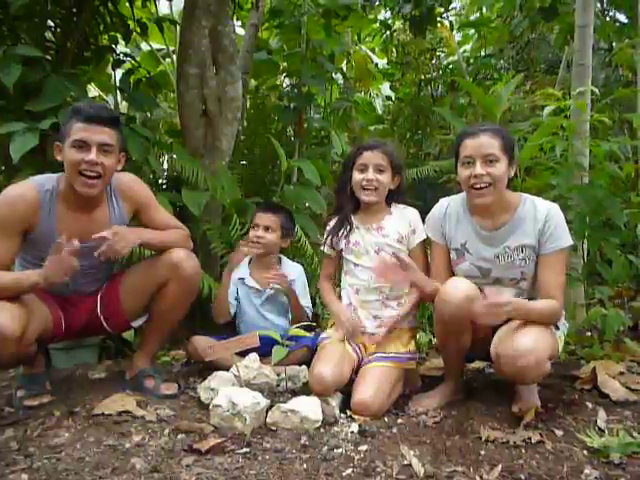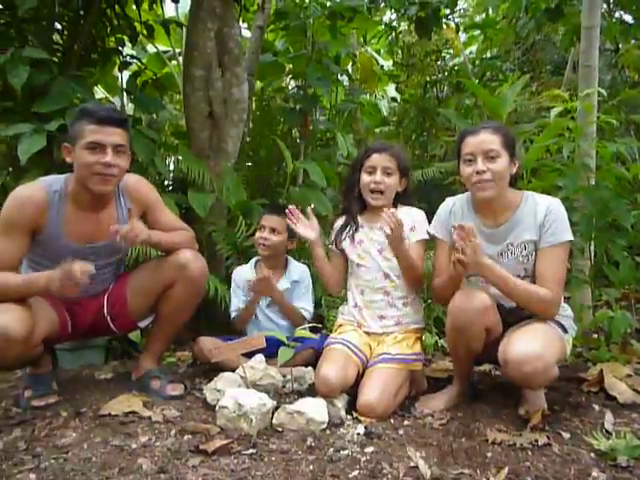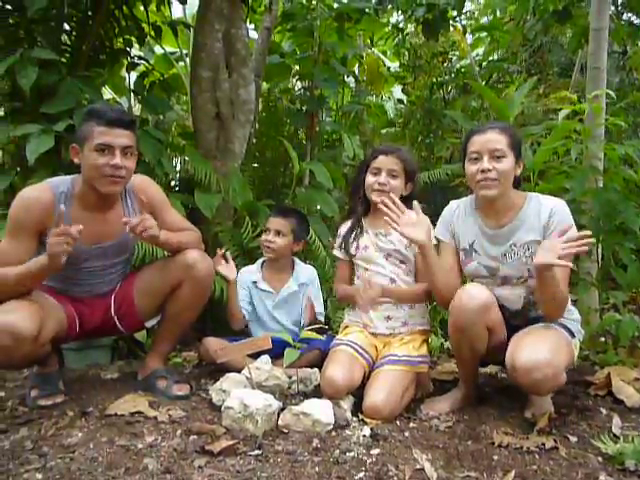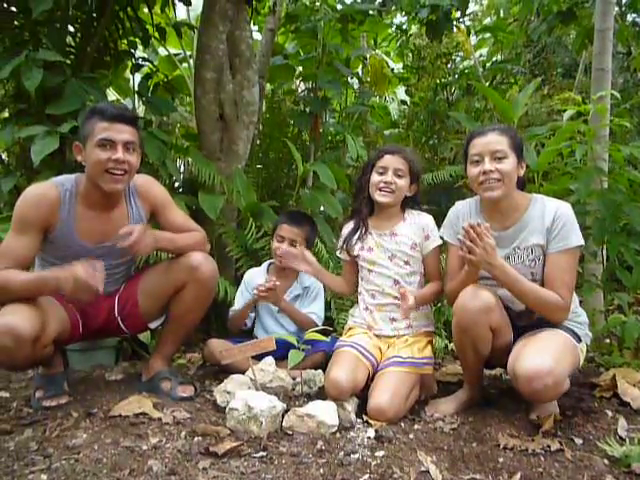
dt=0.3s
person 1, frame 1
left shoulder: (128, 189)
left elbow: (184, 239)
left wrist: (139, 234)
right wrist: (39, 276)
left hip: (104, 300)
right hip: (41, 305)
left knee: (184, 264)
left ankle: (141, 365)
right ankle: (34, 364)
person 1, frame 2
left shoulder: (135, 190)
right shoulder: (31, 200)
left elbow: (189, 239)
left wrist: (150, 235)
right wrist: (50, 281)
left hip: (111, 300)
right hip: (48, 306)
left knee: (192, 264)
left ankle: (147, 365)
right ankle: (40, 364)
person 1, frame 3
left shoulder: (141, 190)
right shoulder: (38, 200)
left elbow: (195, 241)
left wrist: (158, 235)
right wrist: (48, 263)
left hip: (118, 300)
right hip: (55, 304)
left knee: (198, 265)
left ankle: (153, 366)
right ankle: (47, 364)
person 1, frame 4
left shoulder: (145, 190)
right shoulder: (43, 198)
left elbow: (201, 241)
left wrist: (157, 239)
right wrist: (59, 279)
left hip: (122, 301)
right hip: (60, 304)
left knee: (202, 267)
left ankle: (157, 367)
right ankle: (52, 364)
person 2, frame 1
left shoulder: (544, 215)
right shoulder: (444, 213)
left elbow: (553, 307)
right elbow: (443, 292)
left wrist: (512, 307)
left hip: (533, 320)
right hip: (472, 327)
left knee: (517, 357)
right knee: (460, 293)
left ankle: (525, 382)
right ankle: (452, 381)
person 2, frame 2
left shoulder: (547, 210)
right shoulder: (451, 211)
left elbow: (549, 304)
right elbow: (441, 296)
left wrist: (484, 265)
right wrist: (459, 270)
left hip: (539, 320)
right hip: (479, 326)
left knee: (524, 362)
right knee: (469, 299)
left ankle: (533, 386)
right ankle: (460, 385)
person 2, frame 3
left shoulder: (551, 211)
right shoulder: (455, 214)
left elbow: (556, 308)
right elbow: (447, 297)
left wrist: (544, 269)
right wrist: (425, 247)
left hip: (545, 323)
right hip: (484, 326)
left knee: (532, 367)
right knee: (470, 298)
left ankle: (539, 390)
right ankle: (466, 388)
person 2, frame 4
left shoulder: (556, 214)
right shoulder: (460, 214)
left elbow: (559, 309)
right elbow: (453, 299)
left wrist: (496, 265)
right wrist: (474, 267)
left hip: (553, 326)
right hip: (492, 329)
left knee: (534, 376)
right knee: (473, 299)
left ankle: (546, 391)
right ankle: (471, 389)
person 3, frame 1
left shoulder: (407, 218)
right shoulder: (339, 224)
right elbow: (325, 281)
left wrist: (398, 316)
right wrist: (337, 312)
left hip: (395, 328)
right hip: (349, 323)
left knee: (366, 404)
right knee: (322, 382)
left ankle: (400, 373)
right ankle: (365, 370)
person 3, frame 2
left shoulder: (412, 218)
right shoulder: (346, 225)
left elbow: (417, 283)
right elbow: (335, 286)
left wrist: (399, 245)
right wrist: (315, 244)
left hip: (400, 328)
right hip: (354, 323)
left knee: (371, 406)
right knee: (327, 384)
left ankle: (404, 375)
right ankle: (368, 372)
person 3, frame 3
right shoulder: (350, 228)
left elbow: (428, 287)
right elbow: (342, 284)
left wrist: (385, 292)
right wrist: (355, 293)
left hip: (405, 330)
right hip: (360, 326)
left knee: (378, 408)
right knee: (334, 384)
left ankle: (413, 377)
right ankle: (375, 373)
person 3, frame 4
left shoulder: (422, 224)
right shoulder: (354, 230)
left elbow: (437, 283)
left wrist: (416, 298)
right wrist: (315, 269)
left hip: (410, 331)
right hip: (364, 326)
left knee: (381, 409)
right knee: (337, 387)
left ankle: (416, 379)
right ankle: (378, 375)
person 4, frame 1
left shoulder: (294, 272)
right shoulder: (236, 272)
left elbow: (302, 324)
right elbow: (220, 318)
left wrist: (290, 292)
right wrist: (228, 273)
left hip: (285, 345)
left knee: (311, 342)
right knee: (196, 344)
person 4, frame 2
left shoulder: (300, 272)
right shoulder: (241, 274)
left elbow: (301, 324)
right elbow: (239, 325)
left wrist: (274, 293)
right wrist: (256, 296)
left hip: (290, 346)
left knee: (317, 343)
right knee: (202, 345)
person 4, frame 3
left shoulder: (308, 275)
right shoulder: (247, 274)
left elbow: (315, 327)
right elbow: (236, 324)
left wrist: (311, 320)
right wrist: (231, 284)
left hip: (295, 348)
right hip: (258, 347)
left knee: (324, 344)
right knee: (208, 345)
person 4, frame 4
left shoulder: (311, 279)
right shoulder: (253, 277)
left elbow: (312, 328)
right elbow: (234, 326)
left wrist: (281, 303)
right wrist: (254, 301)
left hip: (299, 349)
left knee: (329, 346)
right knee: (212, 347)
